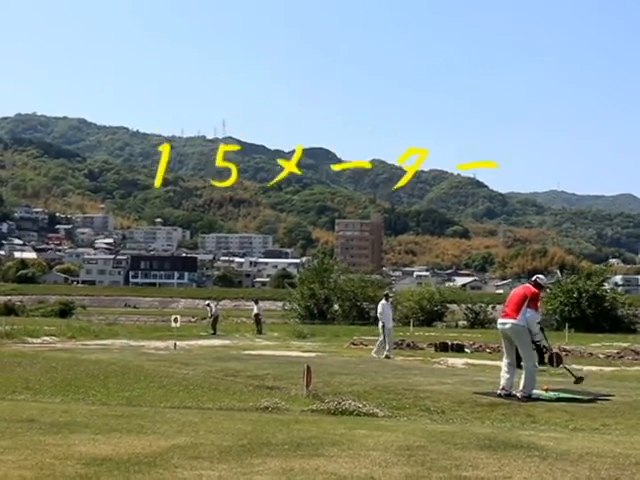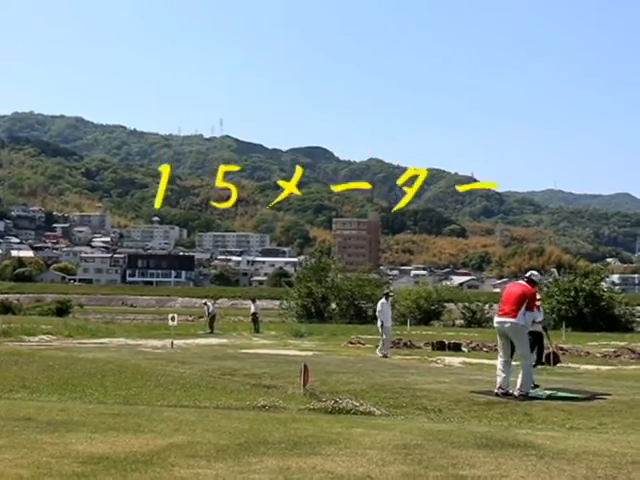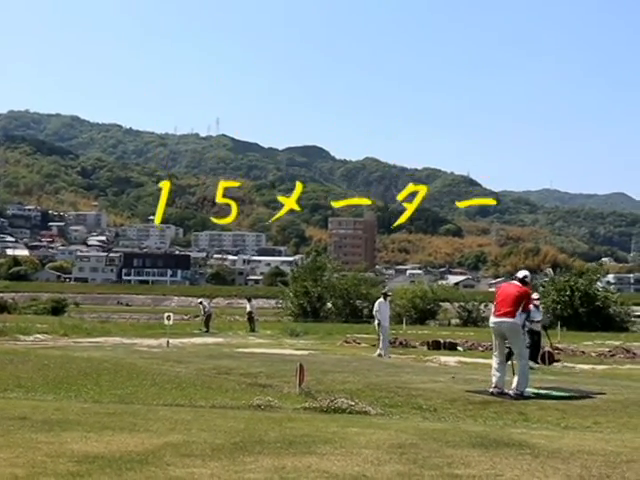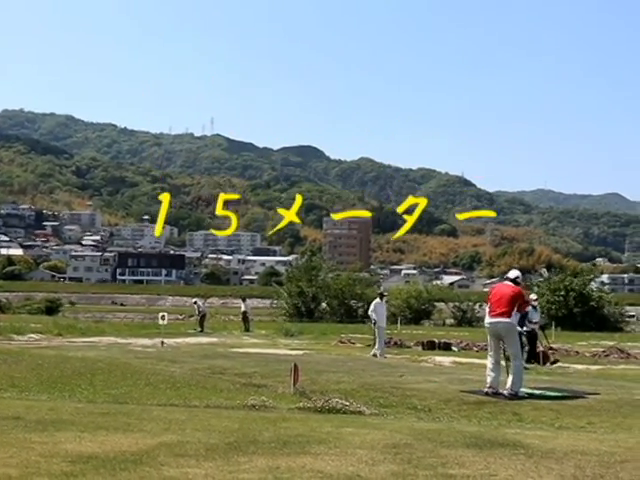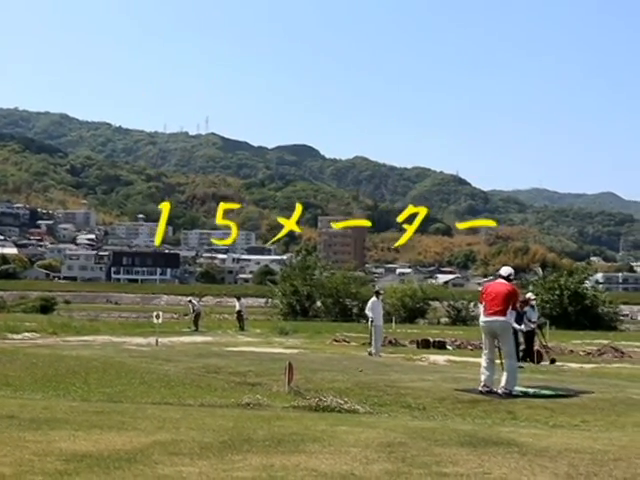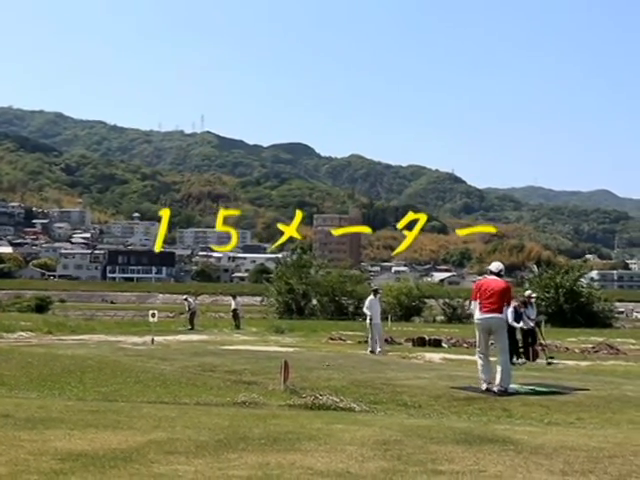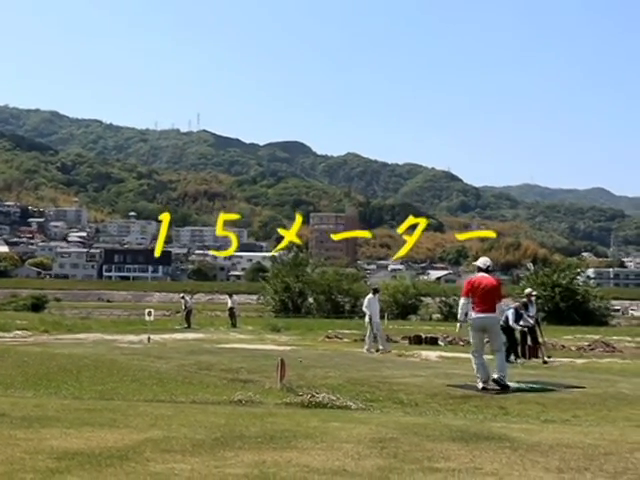
dt=0.2s
person 1, frame 1
left shoulder: (517, 289)
right shoulder: (533, 293)
right elbow: (530, 316)
right wrist: (537, 335)
left hip: (502, 323)
right hip: (516, 325)
left knee: (508, 359)
right knee: (529, 360)
left ankle: (504, 389)
right ankle: (525, 392)
person 1, frame 2
left shoulder: (509, 286)
right shoulder: (530, 291)
right elbow: (530, 315)
right wrist: (525, 331)
left hip: (499, 322)
right hip: (515, 323)
left knee: (503, 357)
right knee: (526, 358)
left ankle: (501, 388)
right ankle: (522, 390)
person 1, frame 3
left shoulder: (501, 287)
right shoulder: (525, 292)
right elbow: (523, 314)
right wrist: (520, 328)
left hip: (495, 322)
right hip: (511, 323)
left knee: (498, 356)
right knee: (522, 358)
left ankle: (496, 387)
right ankle: (518, 389)
person 1, frame 4
left shoulder: (494, 288)
right shoulder: (519, 292)
right elbow: (518, 313)
left hip: (491, 323)
right hip: (507, 324)
left knee: (493, 357)
right knee: (516, 359)
left ankle: (491, 387)
right ankle: (512, 390)
person 1, frame 5
left shoulder: (487, 286)
right shoulder: (513, 290)
right elbow: (513, 311)
left hip: (486, 322)
right hip: (503, 323)
left knee: (487, 355)
right knee: (509, 357)
left ankle: (485, 385)
right ankle: (506, 388)
person 1, frame 6
left shoulder: (480, 283)
right shoulder: (506, 285)
left elbow: (474, 304)
right elbow: (507, 306)
left wrist: (476, 320)
left hip: (481, 320)
right hip: (498, 320)
left knee: (482, 353)
right knee: (503, 354)
left ankle: (486, 383)
right ankle: (501, 386)
person 1, frame 7
left shoulder: (470, 281)
right shoulder: (496, 282)
left elbow: (464, 301)
right elbow: (499, 304)
left wrist: (460, 319)
right wrist: (497, 321)
left hip: (475, 318)
right hip: (492, 318)
left knee: (477, 352)
right knee: (499, 350)
left ankle: (483, 381)
right ankle: (500, 375)
